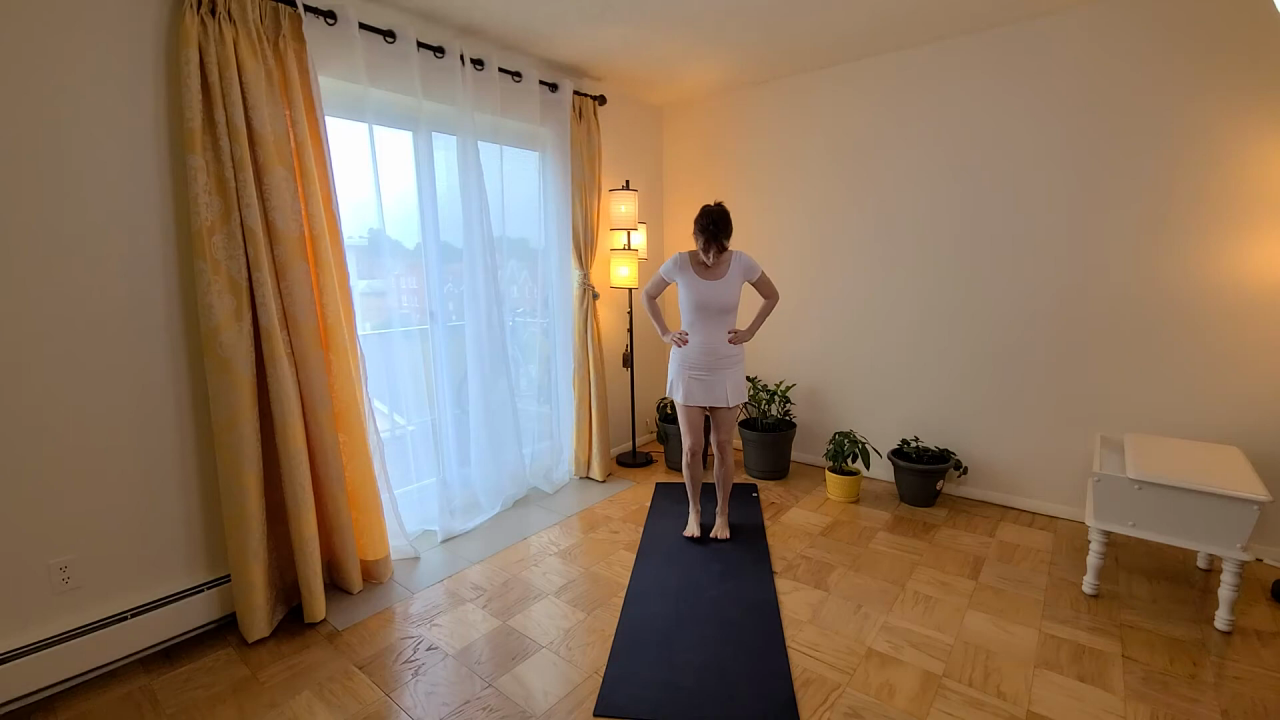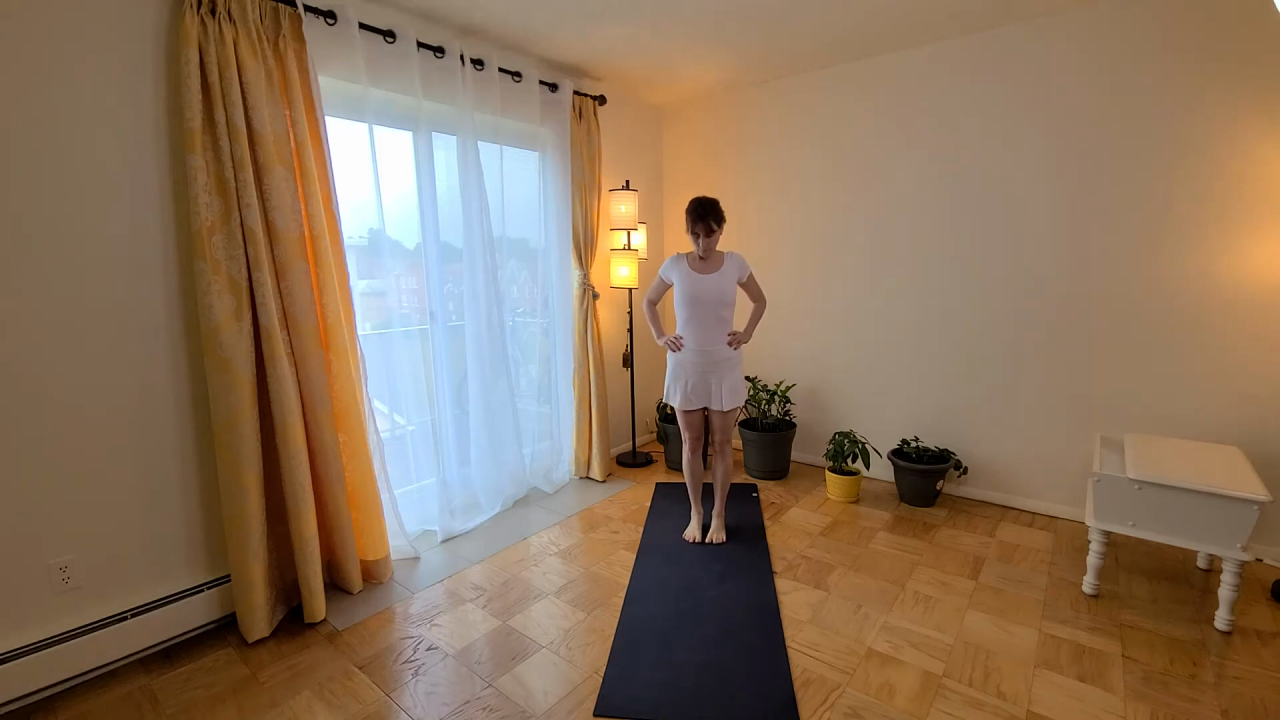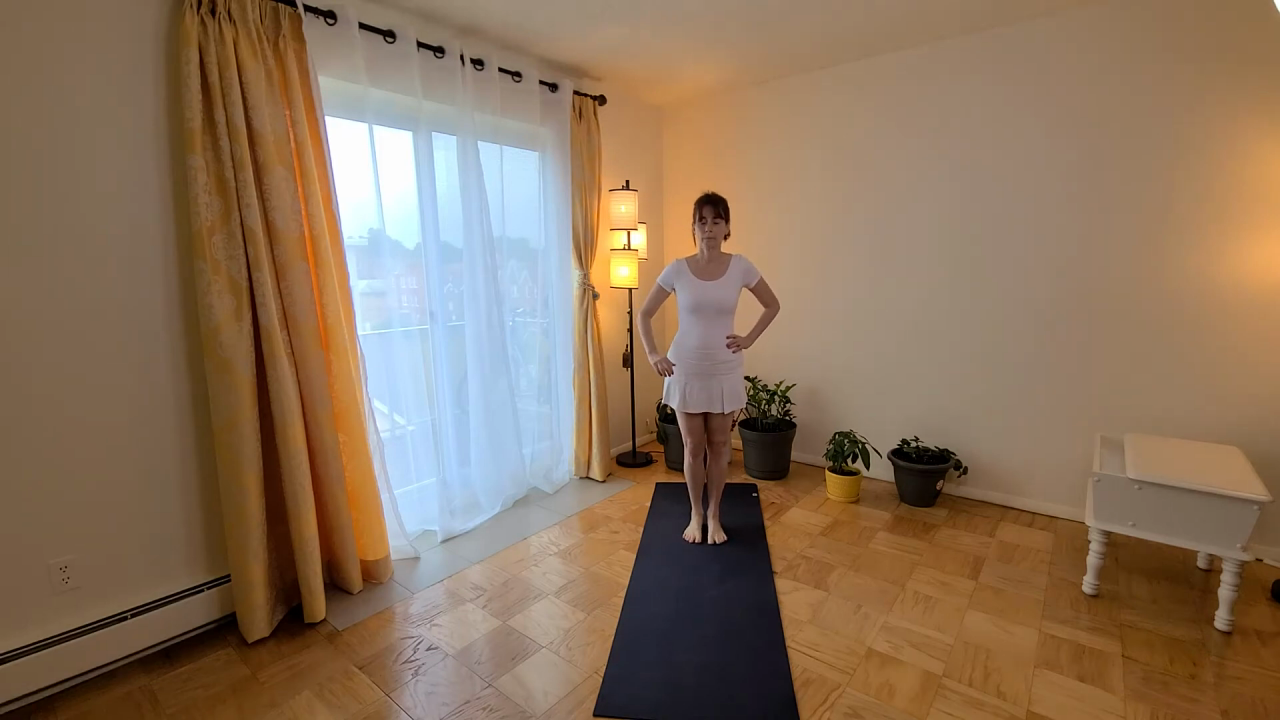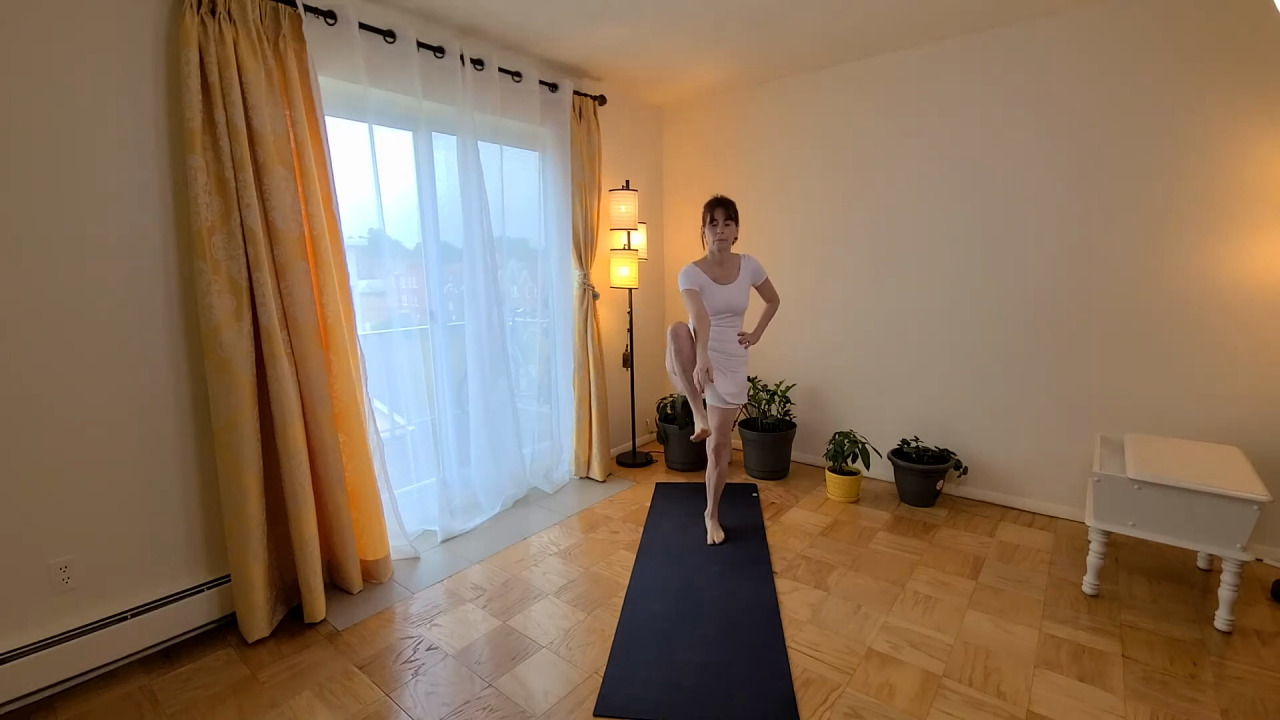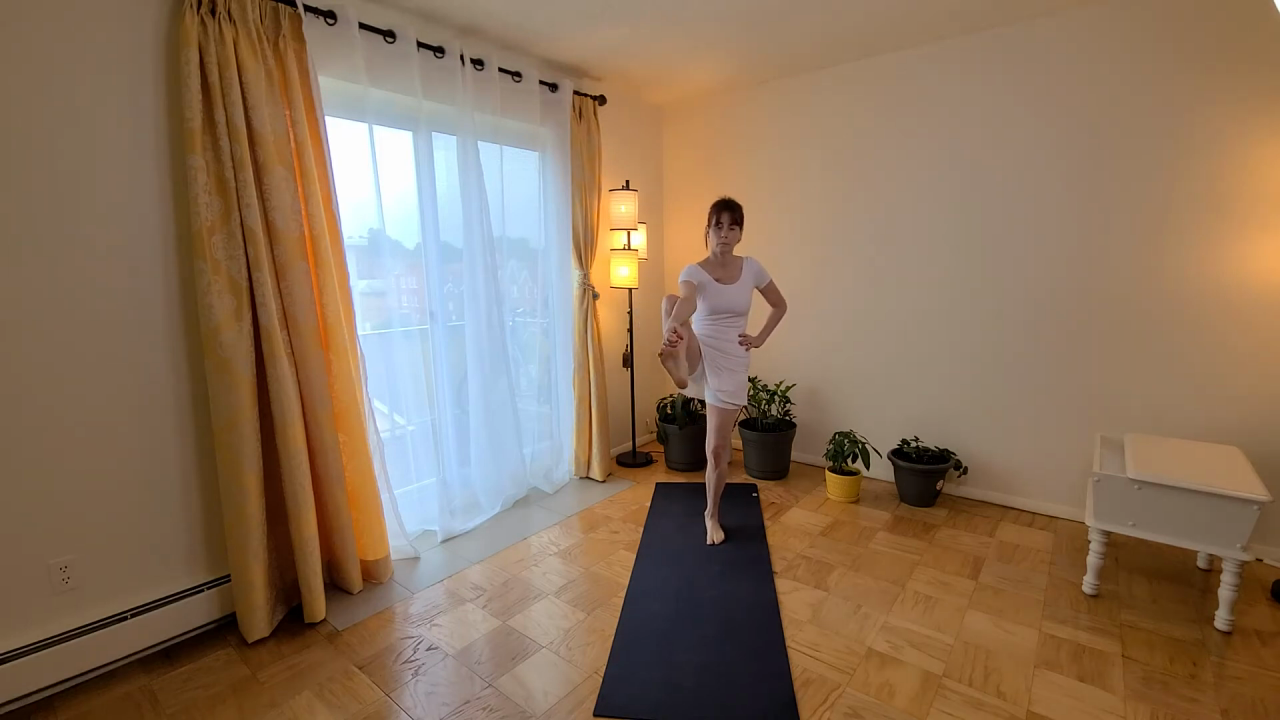
dt=1s
person 1, frame 1
left shoulder: (742, 263)
right shoulder: (679, 264)
left elbow: (772, 296)
right elbow: (648, 295)
left wrist: (750, 331)
right wrist: (665, 333)
left hip: (727, 369)
right hip: (688, 368)
left knee: (723, 445)
right knee: (692, 446)
left ankle: (722, 514)
right ankle: (694, 510)
person 1, frame 2
left shoulder: (735, 263)
right shoulder: (675, 265)
left elbow: (760, 302)
right elbow: (649, 302)
left wrist: (748, 333)
right wrist: (660, 337)
left hip: (725, 368)
right hip: (685, 368)
left knee: (722, 444)
right knee: (692, 443)
left ankle: (718, 516)
right ankle: (696, 513)
person 1, frame 3
left shoulder: (740, 267)
right shoulder: (677, 270)
left elbow: (772, 306)
right elbow: (645, 314)
left wrist: (749, 339)
right wrist: (652, 354)
left hip: (725, 371)
right hip: (686, 371)
left knee: (718, 445)
right knee: (693, 447)
left ankle: (714, 514)
right ankle: (695, 514)
person 1, frame 4
left shoulder: (749, 266)
right shoulder: (691, 273)
left elbow: (773, 300)
right elbow: (699, 316)
left wrist: (756, 335)
right wrist: (701, 357)
left hip: (731, 364)
right hip: (696, 357)
left knee: (719, 446)
right knee: (677, 332)
left ankle: (712, 515)
right ankle: (698, 415)
person 1, frame 5
left shoulder: (751, 268)
right shoulder: (694, 272)
left elbow: (780, 305)
right elbow: (687, 303)
left wrist: (760, 339)
right wrist: (674, 326)
left hip: (730, 365)
right hip: (695, 356)
left knee: (718, 448)
right knee: (670, 301)
left ankle: (711, 515)
right ankle: (677, 365)
